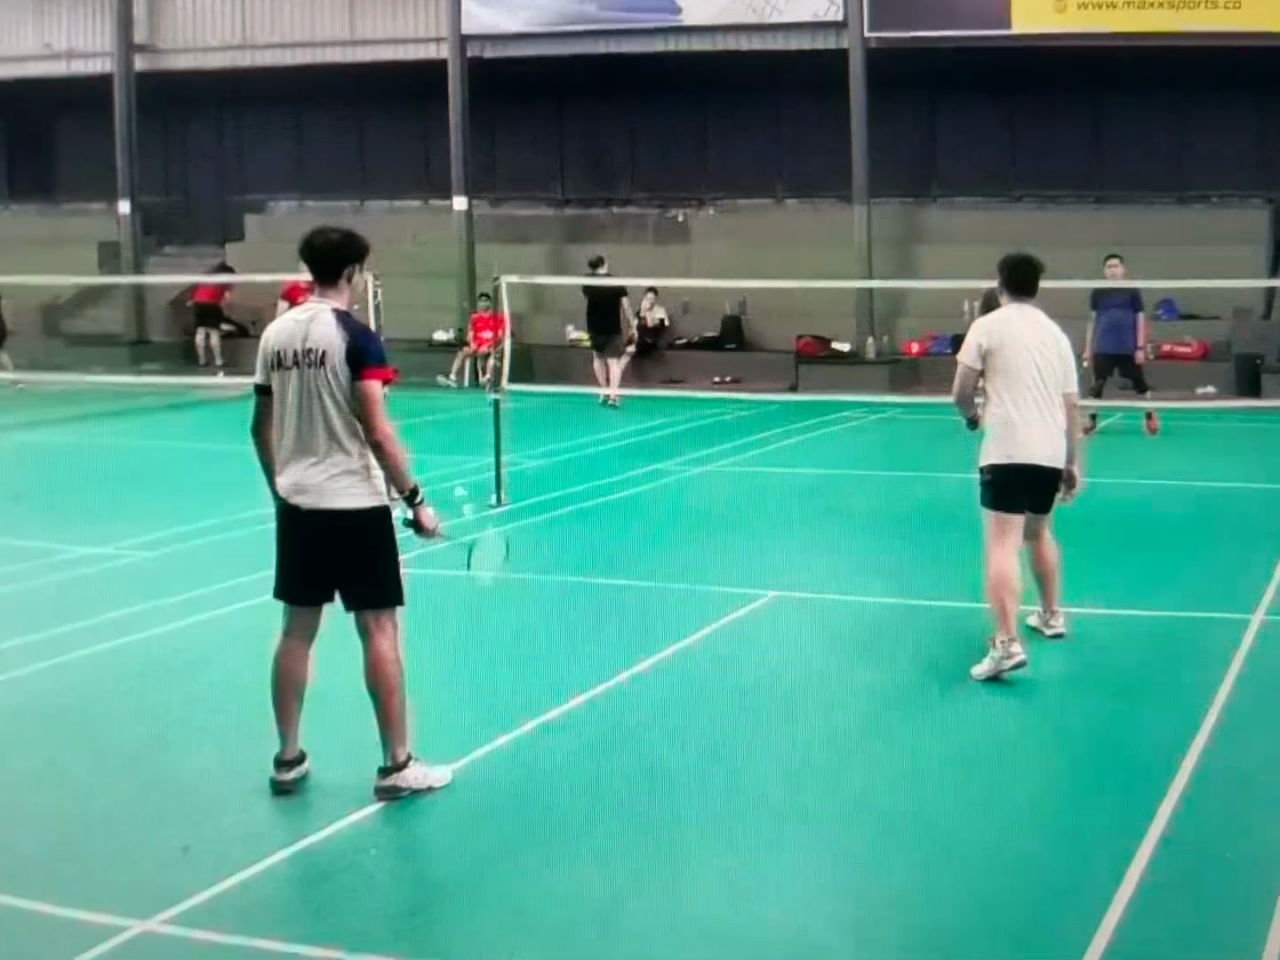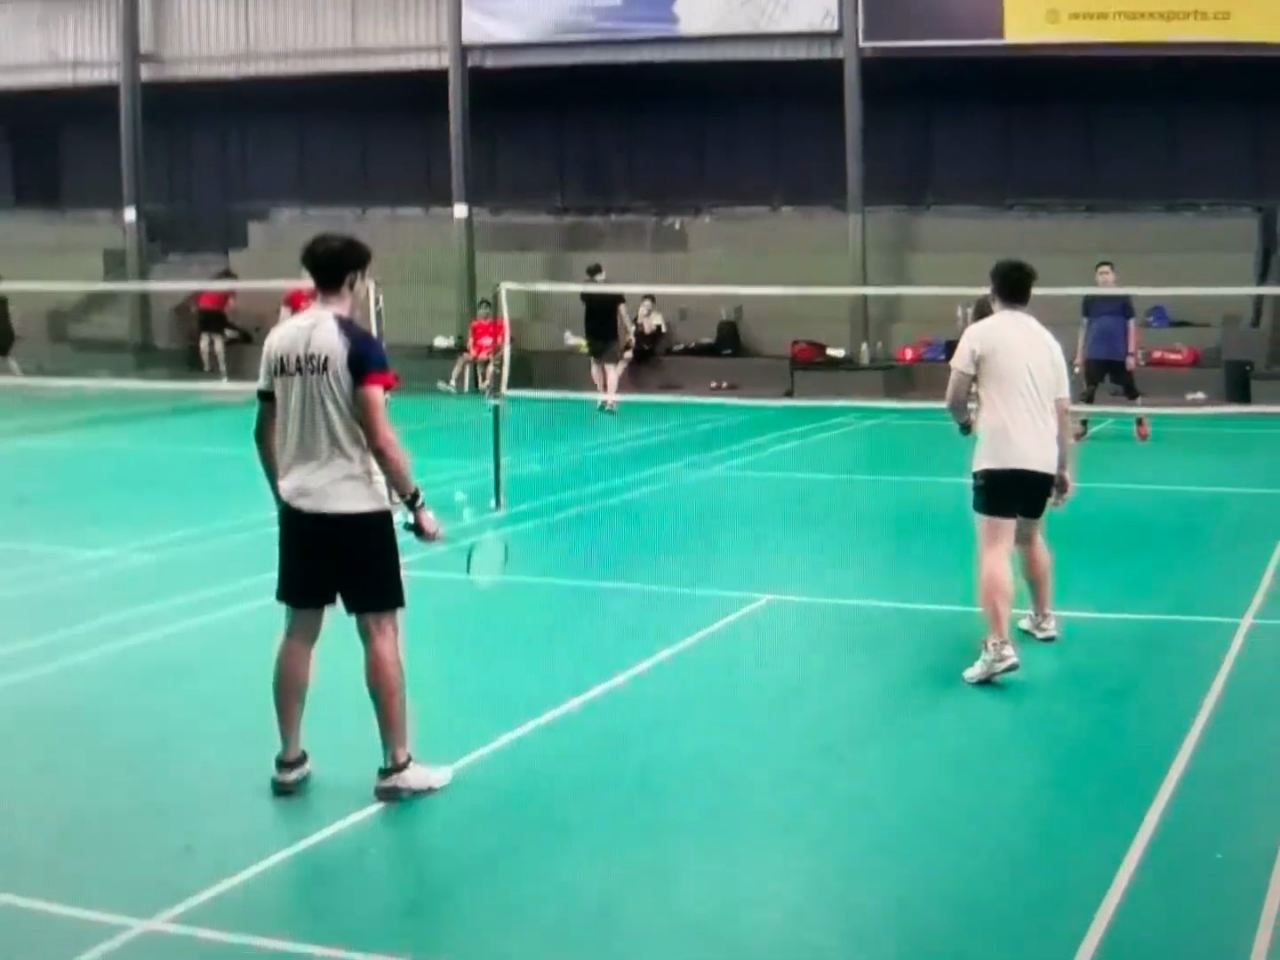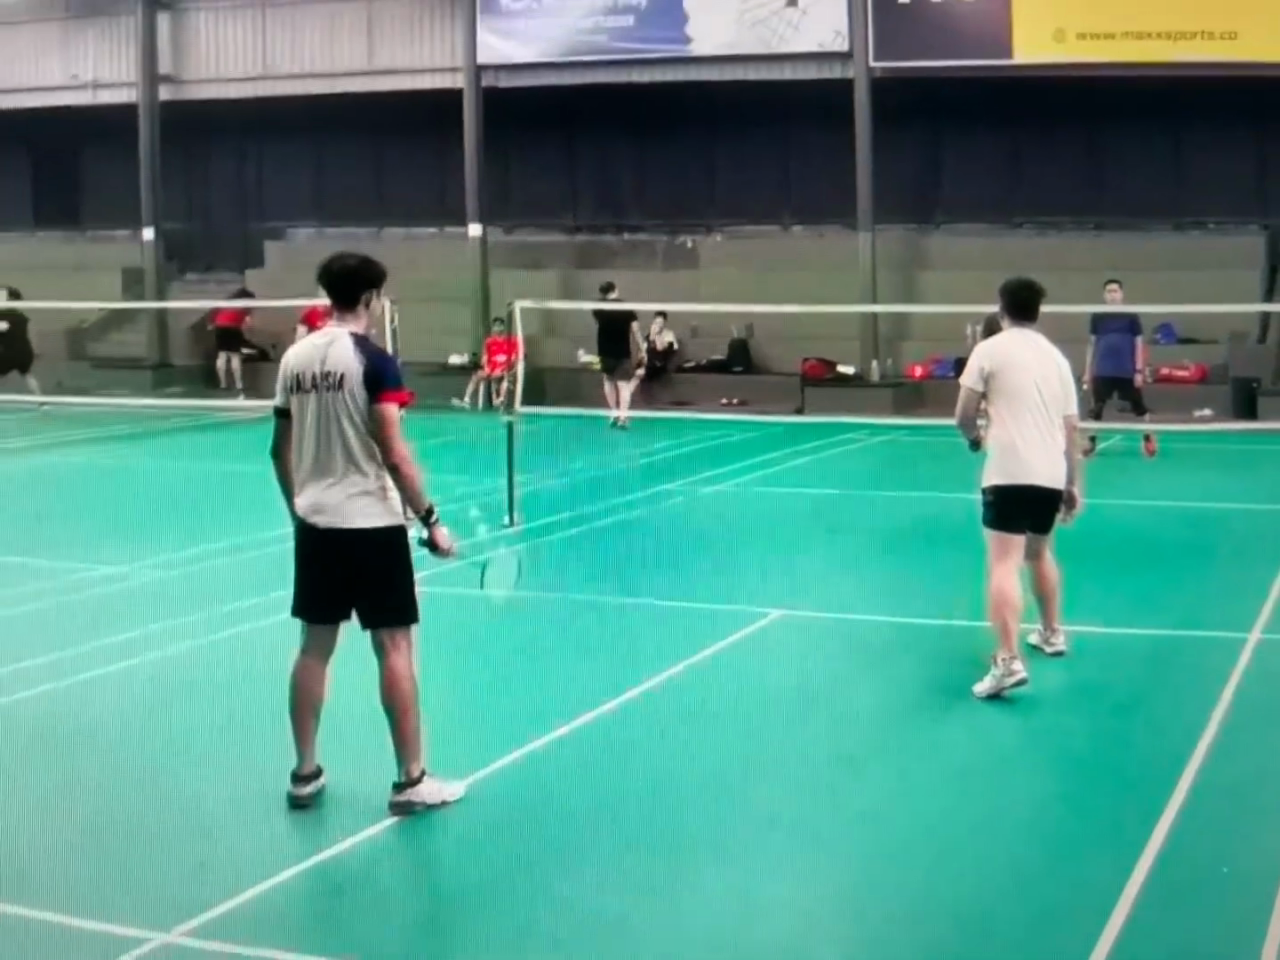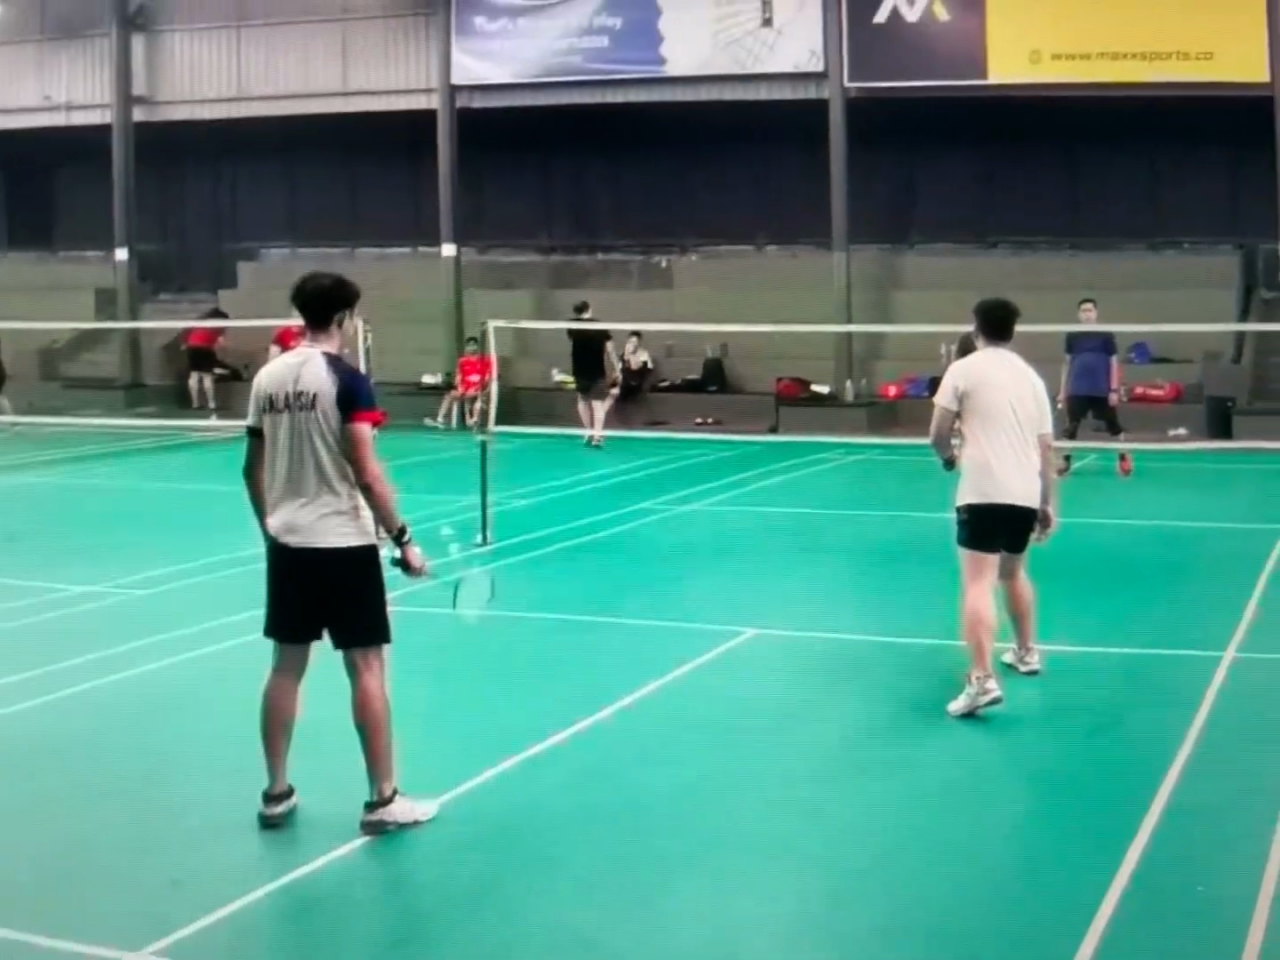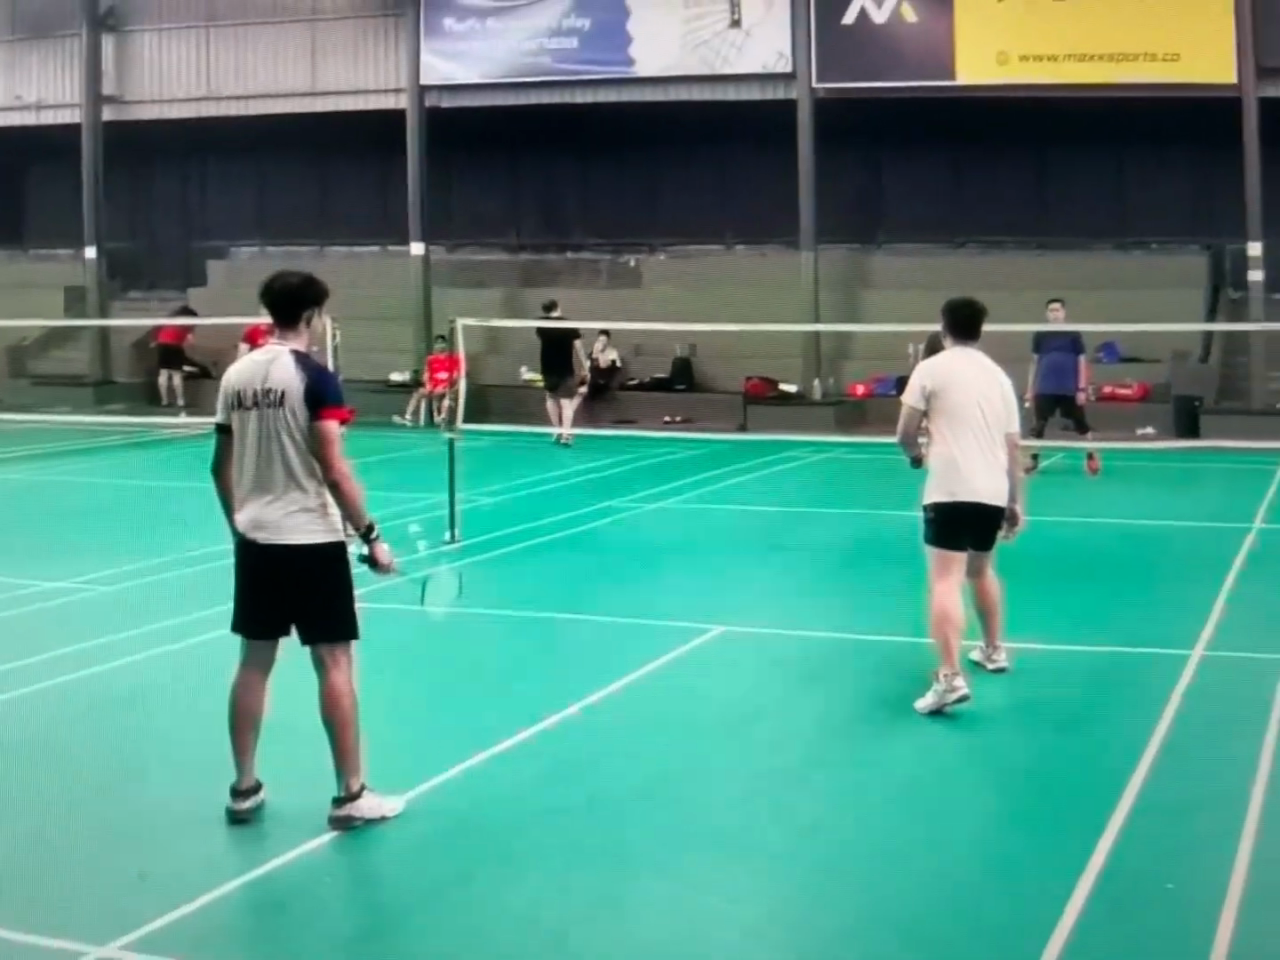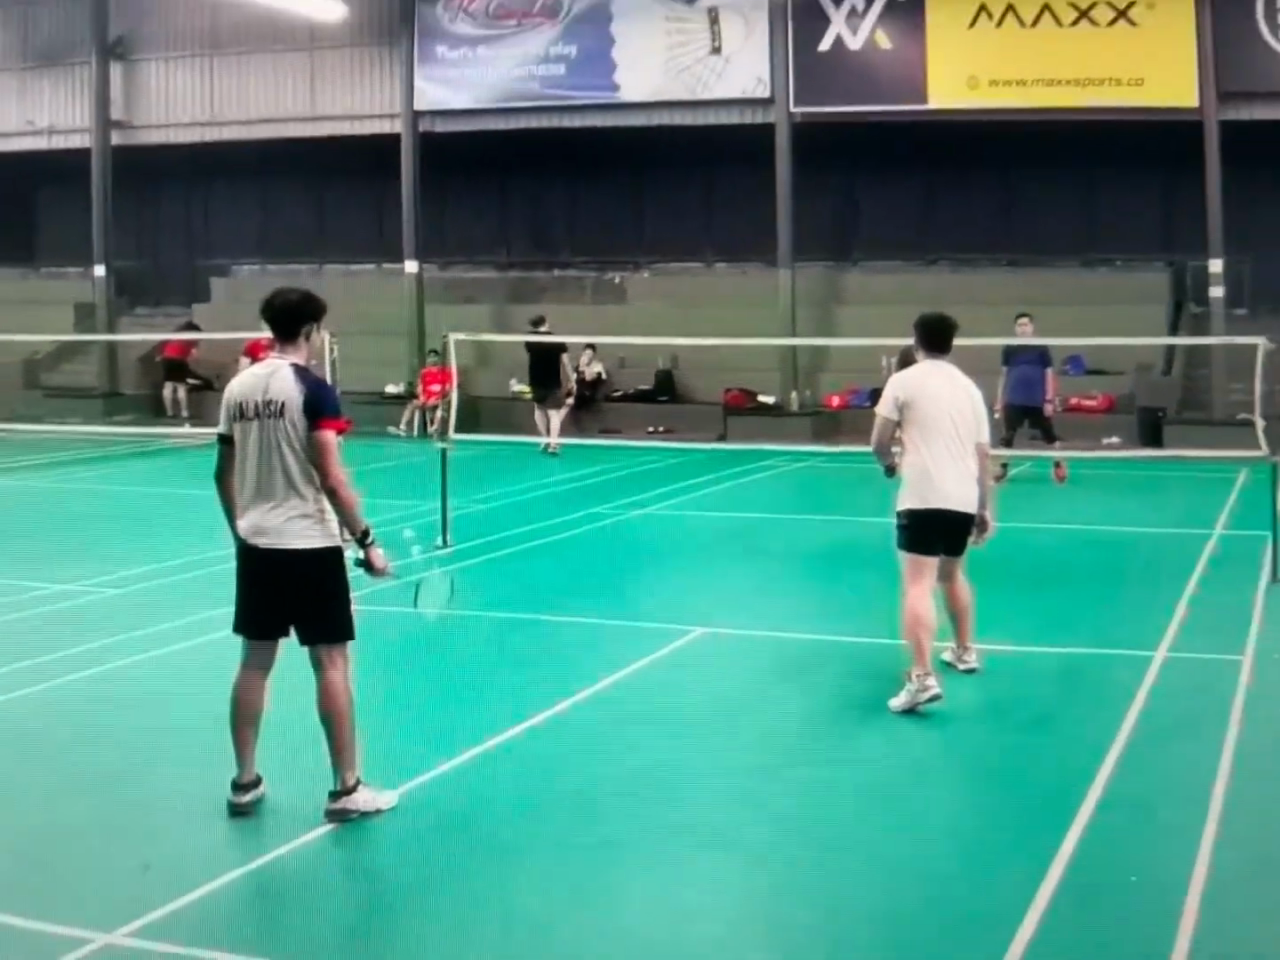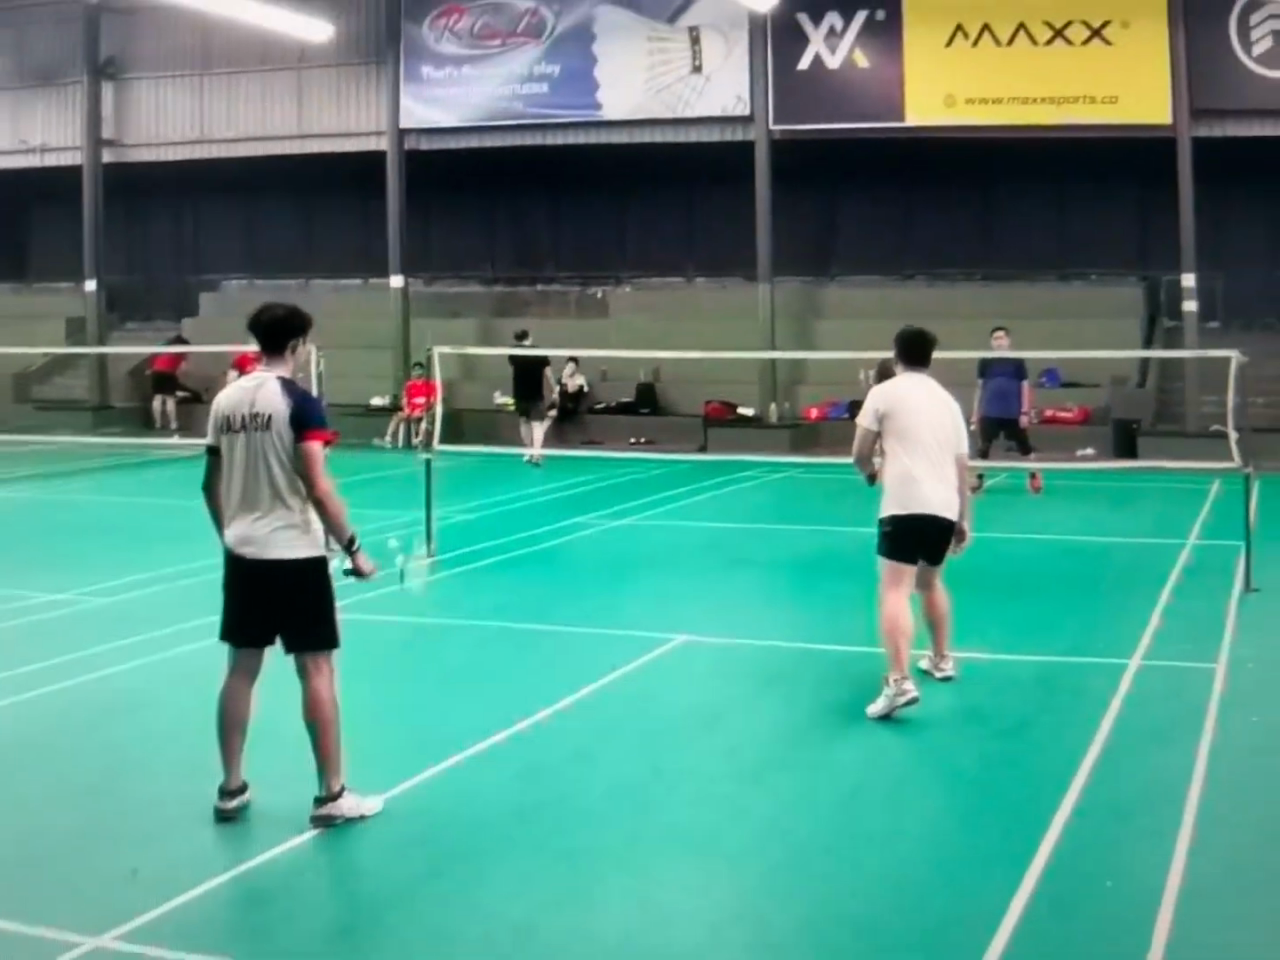
dt=0.2s
person 1, frame 1
left shoulder: (275, 334)
right shoulder: (355, 336)
left elbow: (262, 428)
right elbow: (378, 434)
right wrist: (416, 500)
left hip: (297, 503)
right hip: (354, 504)
left knee: (297, 628)
right knee: (379, 631)
left ankle: (288, 758)
right ankle: (397, 766)
person 1, frame 2
left shoulder: (278, 340)
right shoulder: (357, 343)
left elbow: (264, 433)
right elbow: (379, 439)
right wrist: (416, 504)
left hip: (300, 507)
right hip: (356, 508)
left knee: (299, 631)
right knee: (380, 633)
left ankle: (289, 759)
right ankle: (397, 767)
person 1, frame 3
left shoulder: (295, 357)
right shoulder: (372, 360)
left elbow: (280, 450)
right elbow: (395, 456)
right wrist: (431, 520)
left hip: (315, 522)
right hip: (371, 524)
left knee: (315, 646)
right knee: (394, 648)
left ankle: (305, 772)
right ankle: (411, 780)
person 1, frame 4
left shoulder: (267, 377)
right shoulder: (346, 379)
left elbow: (253, 470)
right elbow: (367, 475)
right wrist: (403, 540)
left hip: (288, 542)
right hip: (343, 543)
left knee: (286, 666)
right knee: (366, 668)
left ankle: (276, 793)
right ankle: (383, 800)
person 1, frame 5
left shoulder: (236, 374)
right shoulder: (314, 376)
left elbow: (221, 465)
right elbow: (335, 473)
right wrist: (371, 537)
left hip: (256, 539)
right hip: (311, 540)
left knee: (254, 662)
right knee: (334, 665)
left ankle: (244, 788)
right ankle: (351, 795)
person 1, frame 6
left shoulder: (238, 387)
right shoulder: (313, 389)
left elbow: (224, 475)
right elbow: (332, 480)
right wrist: (367, 542)
left hip: (257, 545)
right hip: (310, 545)
left knee: (254, 662)
right knee: (331, 664)
left ankle: (244, 782)
right ankle: (347, 789)
person 1, frame 7
left shoulder: (225, 399)
right shoulder: (299, 402)
left elbow: (211, 485)
right elbow: (319, 490)
right wrist: (353, 548)
left hip: (244, 554)
right hip: (295, 555)
left knee: (241, 669)
right knee: (316, 671)
left ankle: (231, 789)
right ankle: (332, 795)
person 2, frame 1
left shoulder: (988, 325)
right shoulder: (1055, 332)
left elbow: (960, 393)
right elbow: (1070, 405)
left wrist: (974, 417)
right wrist: (1072, 462)
left hip: (1007, 452)
right hip: (1050, 454)
left knee: (1002, 545)
right knee: (1039, 532)
left ankle: (1007, 645)
right ankle: (1051, 615)
person 2, frame 2
left shoulder: (980, 332)
right shoulder: (1047, 339)
left elbow: (953, 399)
right elbow: (1062, 411)
left wrist: (966, 422)
right wrist: (1064, 468)
left hip: (1000, 458)
right hip: (1042, 459)
left knee: (994, 549)
right knee: (1030, 537)
left ankle: (999, 647)
right ankle: (1043, 619)
person 2, frame 3
left shoulder: (990, 349)
right shoulder: (1056, 356)
left elbow: (963, 416)
right elbow: (1070, 427)
left wrist: (976, 438)
right wrist: (1073, 483)
left hip: (1009, 474)
right hip: (1051, 475)
left knee: (1003, 565)
right knee: (1039, 552)
left ankle: (1008, 662)
right ankle: (1052, 633)
person 2, frame 4
left shoulder: (964, 369)
right shoulder: (1031, 375)
left elbow: (937, 435)
right elbow: (1045, 446)
left wrist: (950, 457)
right wrist: (1047, 502)
left hip: (983, 493)
right hip: (1025, 494)
left knee: (978, 583)
right knee: (1014, 571)
left ankle: (982, 681)
right ankle: (1026, 652)
person 2, frame 5
left shoulder: (931, 368)
right shoulder: (998, 375)
left elbow: (904, 434)
right elbow: (1012, 445)
left wrist: (916, 456)
right wrist: (1015, 501)
left hip: (950, 492)
right hip: (993, 493)
left knee: (945, 582)
right knee: (981, 570)
left ankle: (950, 678)
right ankle: (994, 650)
person 2, frame 6
left shoulder: (904, 380)
right shoulder: (969, 387)
left elbow: (878, 443)
right elbow: (983, 454)
left wrist: (891, 464)
right wrist: (984, 508)
left hip: (923, 499)
right hip: (963, 500)
left knee: (917, 586)
right knee: (952, 573)
left ankle: (922, 678)
right ankle: (965, 651)
person 2, frame 7
left shoulder: (885, 392)
right shoulder: (947, 400)
left elbow: (860, 453)
right elbow: (961, 466)
left wrist: (872, 472)
right wrist: (962, 518)
left hip: (905, 506)
right hip: (944, 508)
left knee: (894, 592)
right knee: (930, 581)
left ankle: (899, 683)
right ankle: (942, 659)
